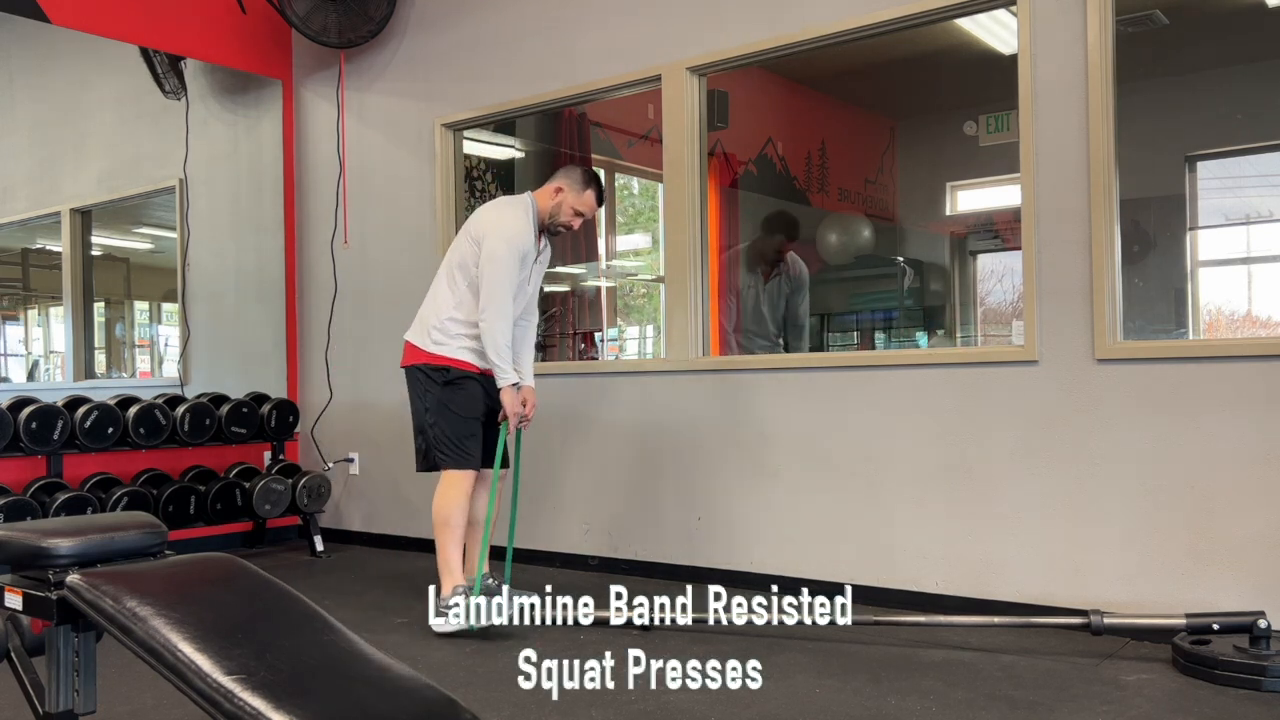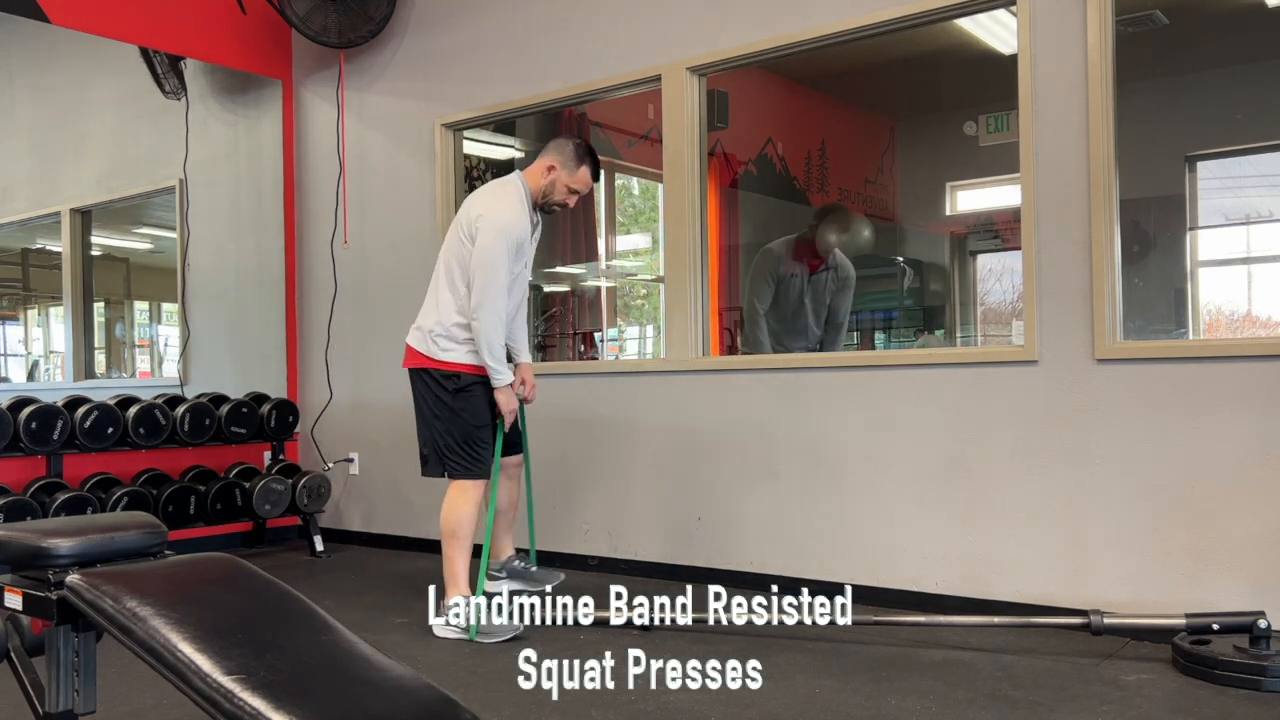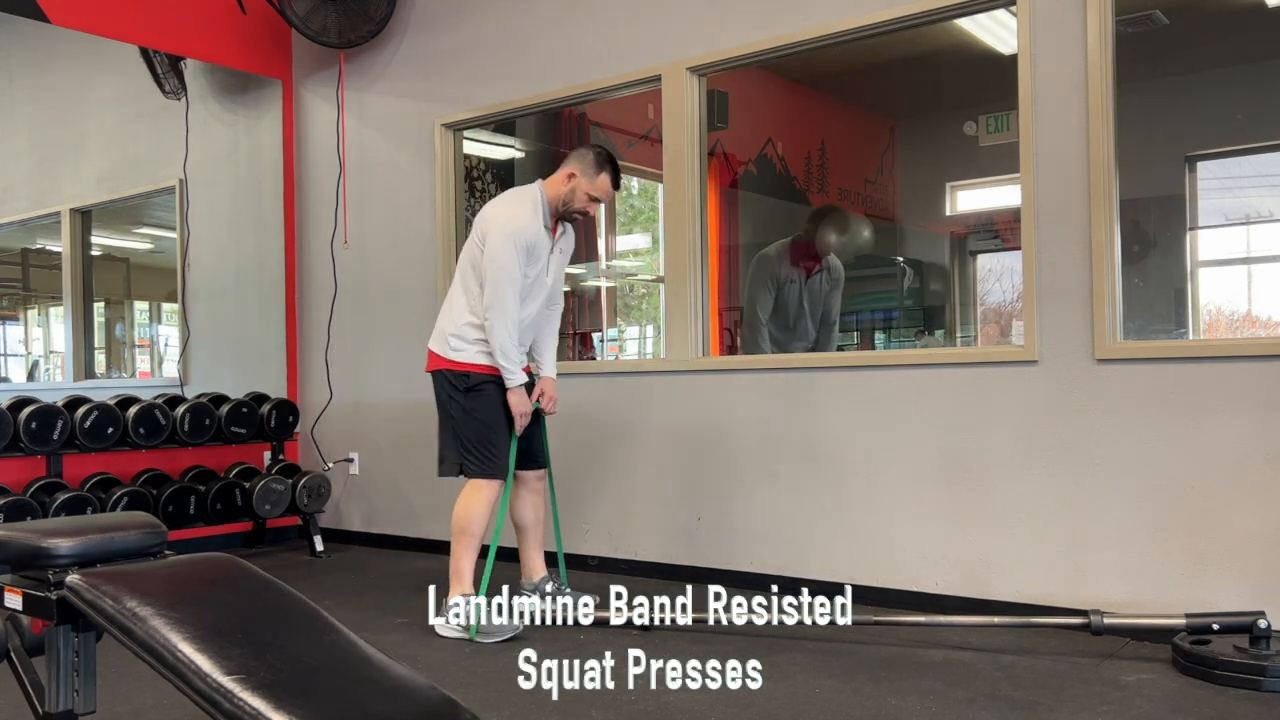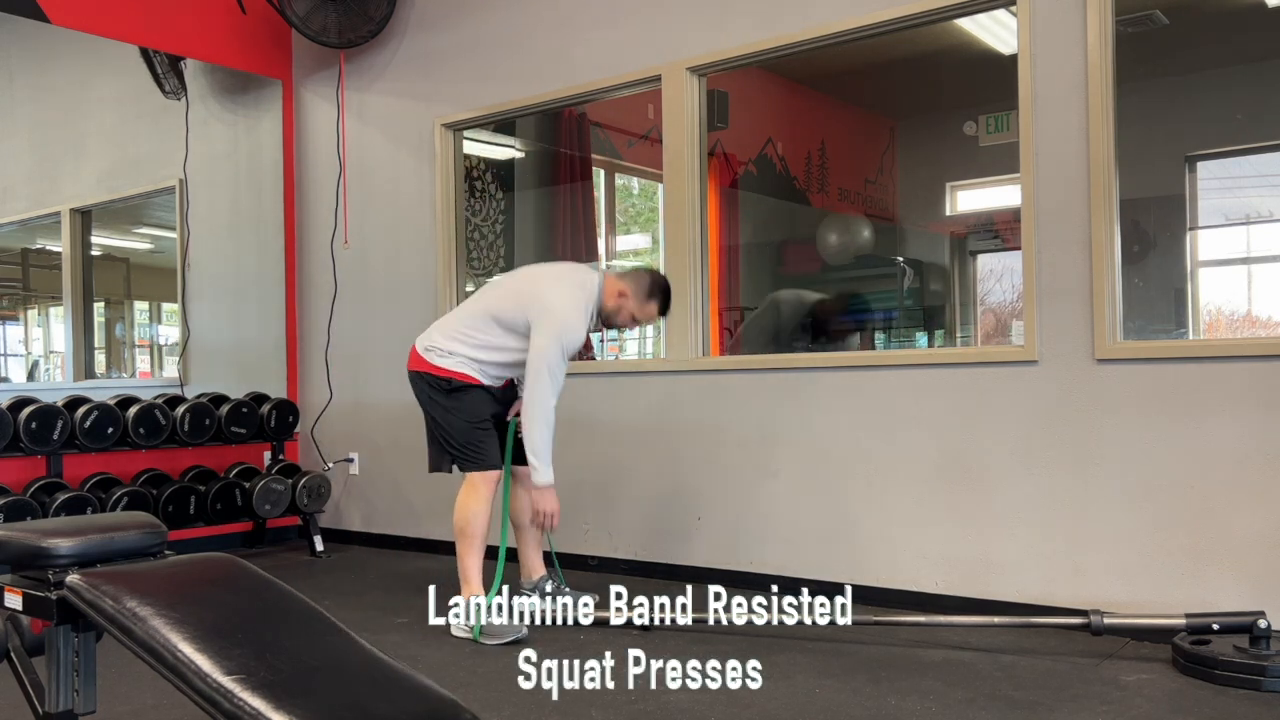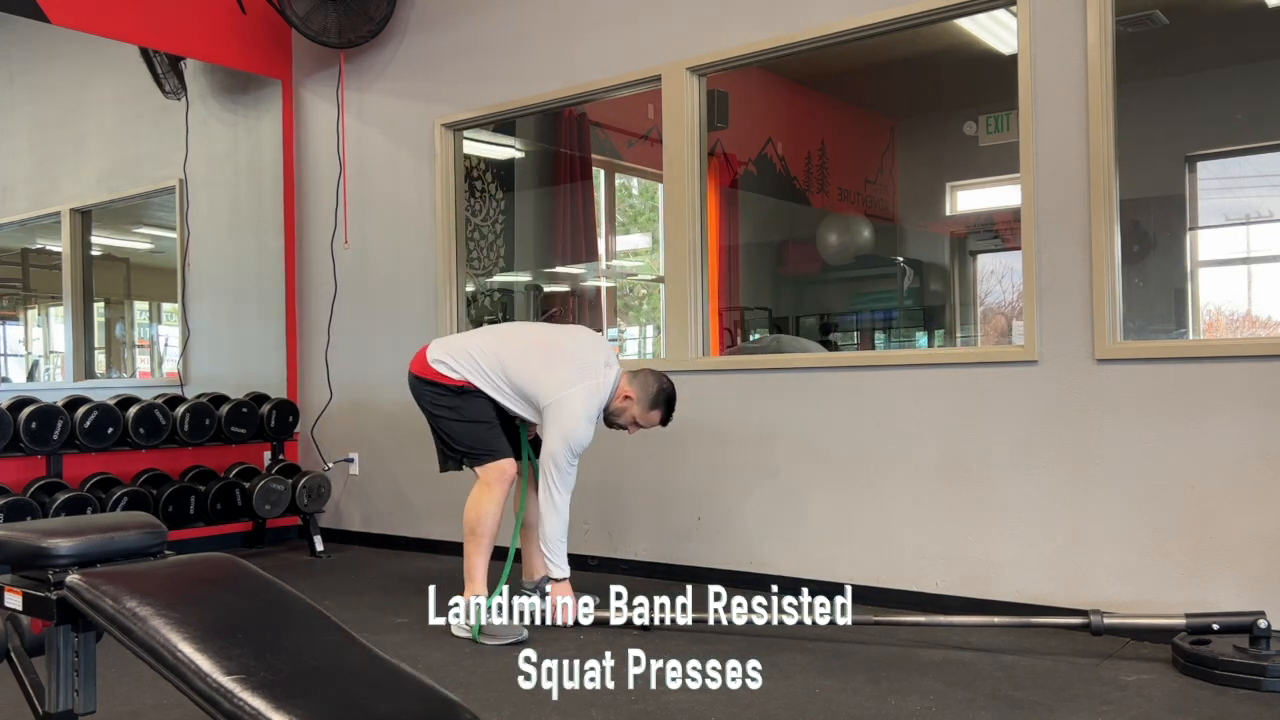
dt=0.4s
person 1, frame 1
left shoulder: (541, 243)
right shoulder: (506, 223)
left elbow: (524, 316)
right elbow: (493, 310)
left wrist: (525, 380)
right wrist: (507, 383)
left hip: (474, 361)
right hip: (442, 356)
left knee: (485, 470)
right knee: (459, 469)
left ankle: (476, 581)
right ankle: (451, 600)
person 1, frame 2
left shoulder: (529, 213)
right shoulder: (501, 214)
right elbow: (485, 308)
left wrist: (522, 359)
right wrist: (501, 382)
left hip: (476, 357)
right hip: (450, 358)
left knee: (510, 458)
right knee: (470, 476)
left ankle: (503, 563)
right ankle: (455, 608)
person 1, frame 3
left shoulder: (564, 231)
right shoulder: (514, 218)
left elbow: (549, 305)
right elbow: (498, 309)
left wrist: (547, 373)
right wrist: (516, 383)
left hip: (510, 364)
right hip: (466, 362)
left knee: (531, 474)
right knee: (486, 476)
left ankle: (536, 583)
right ankle: (459, 604)
person 1, frame 4
left shoulder: (588, 284)
right shoulder: (566, 312)
right elbow: (542, 403)
left wrist: (523, 396)
right wrist: (544, 482)
left hip: (485, 372)
right hip: (444, 369)
left knee: (522, 468)
right knee: (484, 473)
left ankle: (535, 582)
right ankle: (471, 609)
person 1, frame 5
left shoulder: (605, 356)
right shoulder: (576, 410)
right elbow: (555, 495)
right wrist: (560, 577)
left hip: (470, 369)
right hip: (442, 375)
left knee: (536, 466)
right knee: (500, 471)
left ankle: (535, 584)
right ankle: (473, 608)
